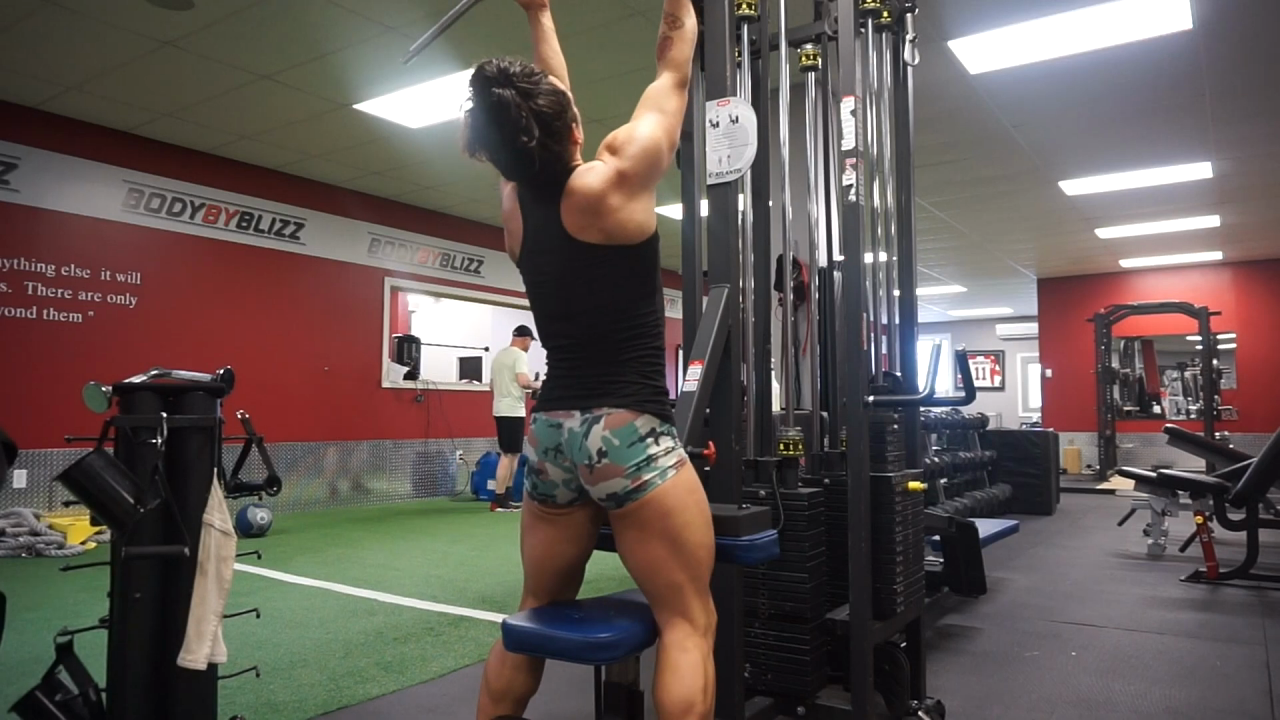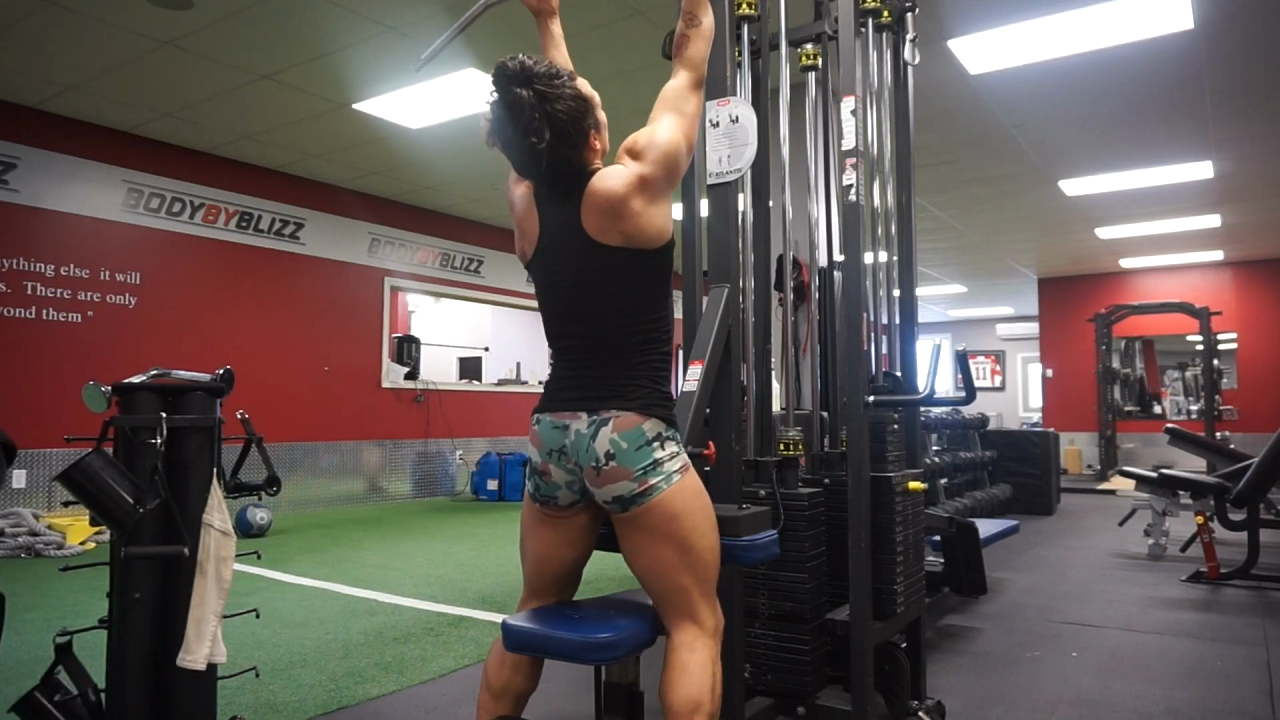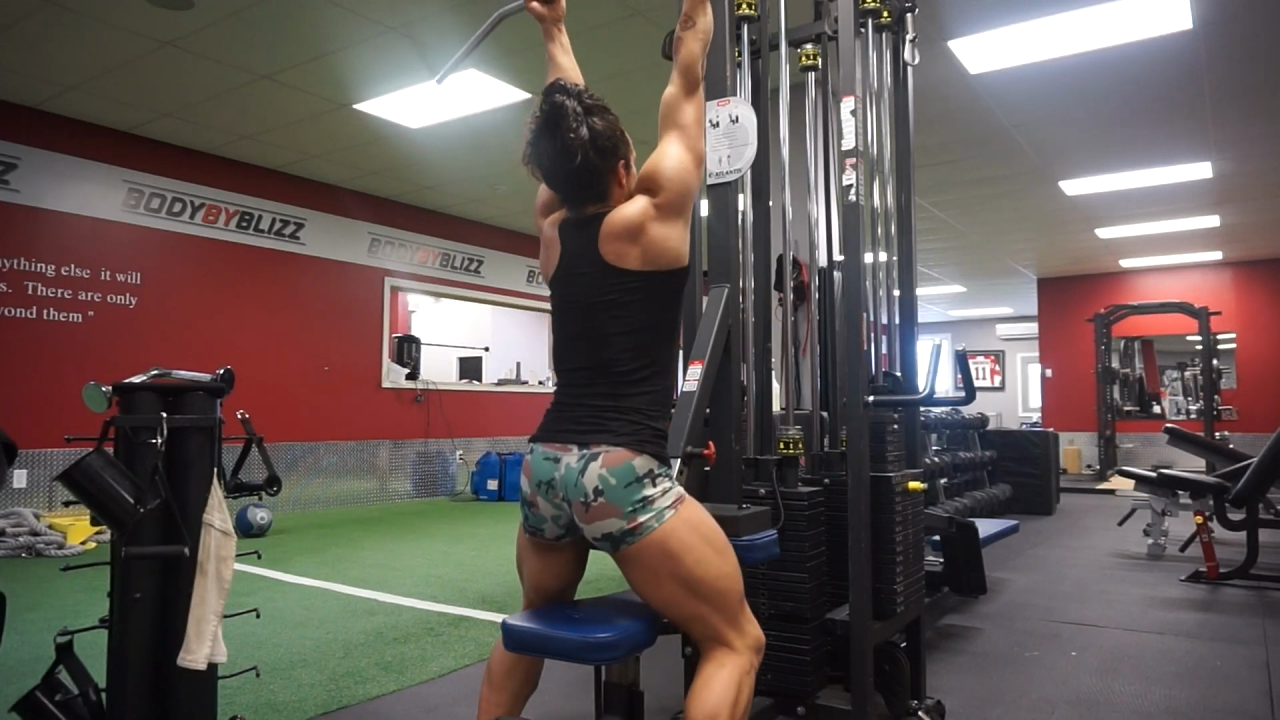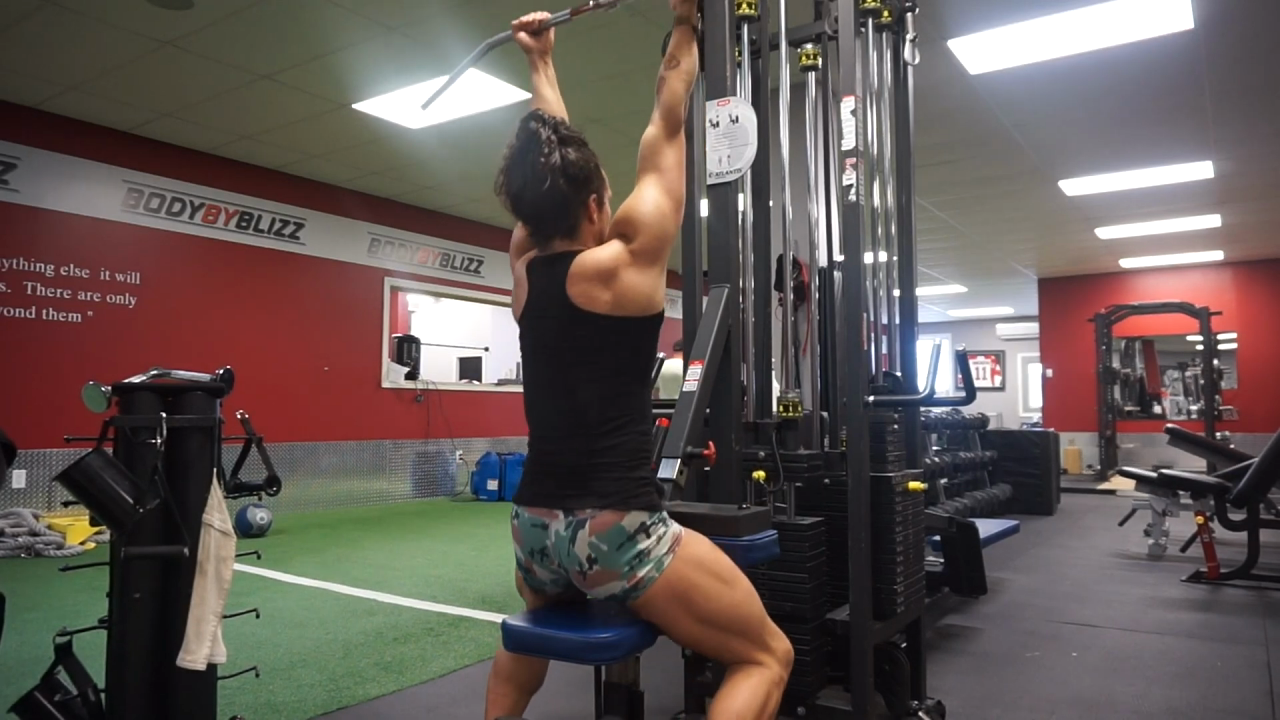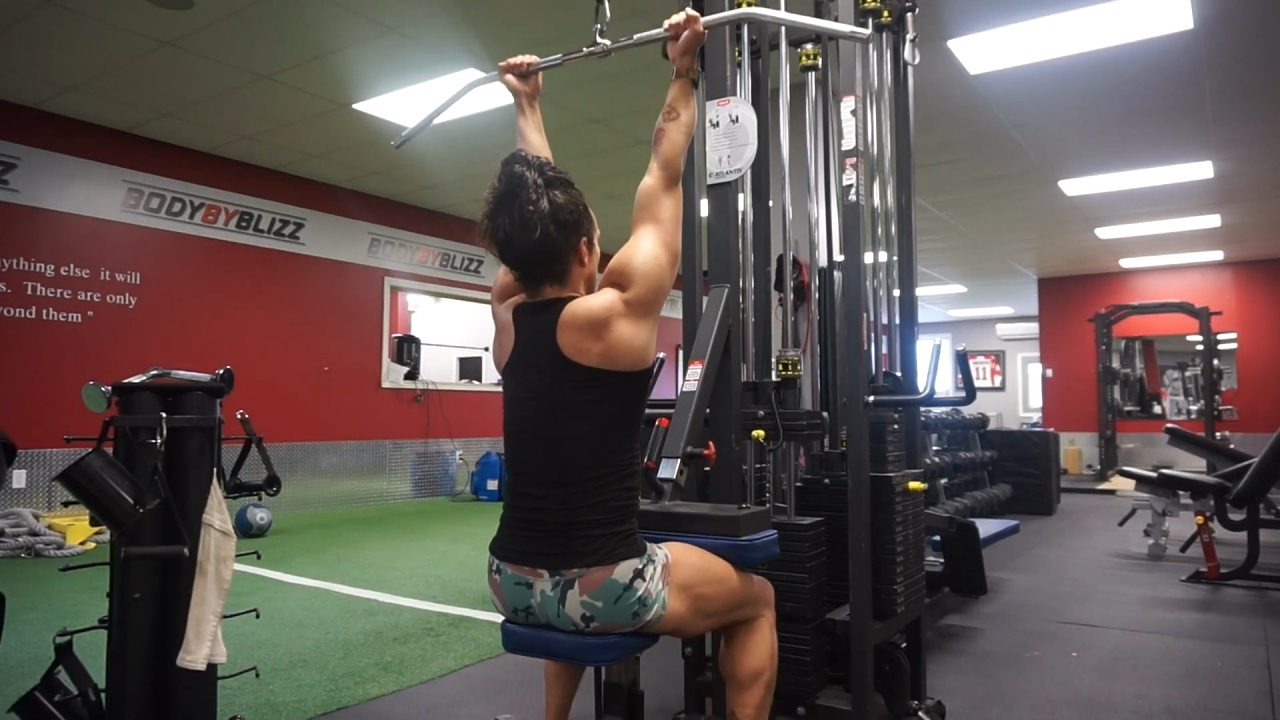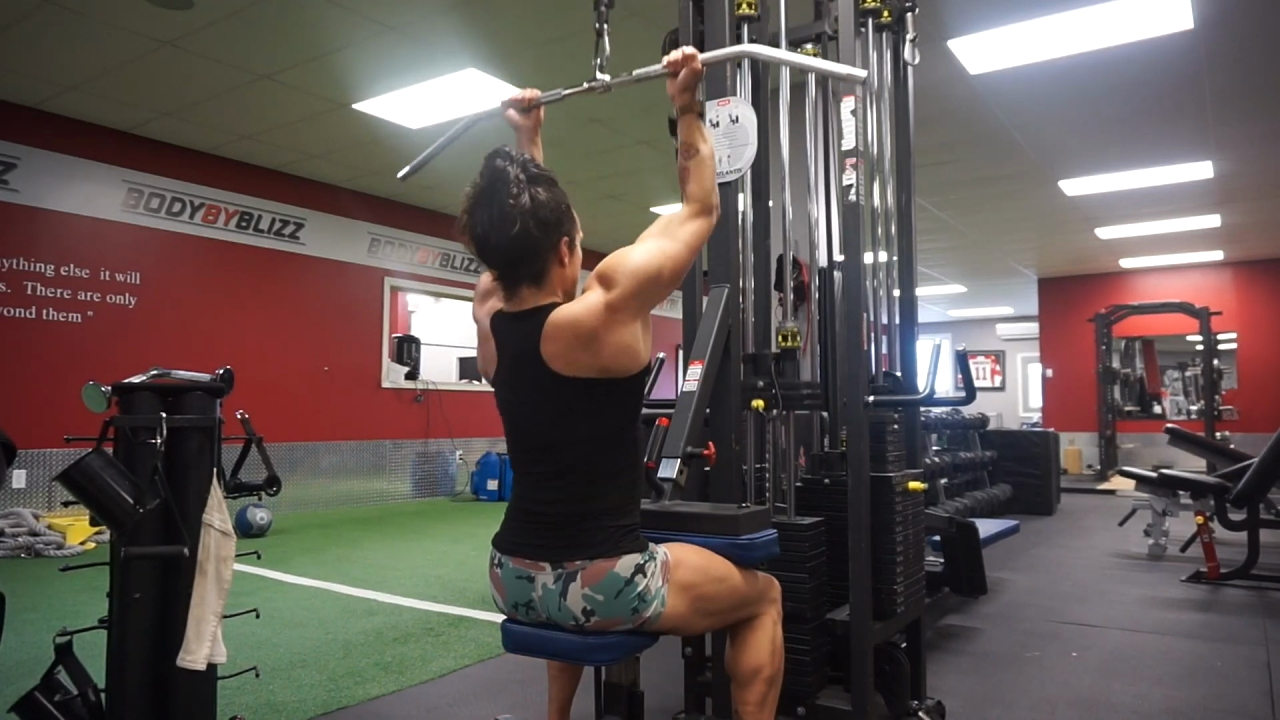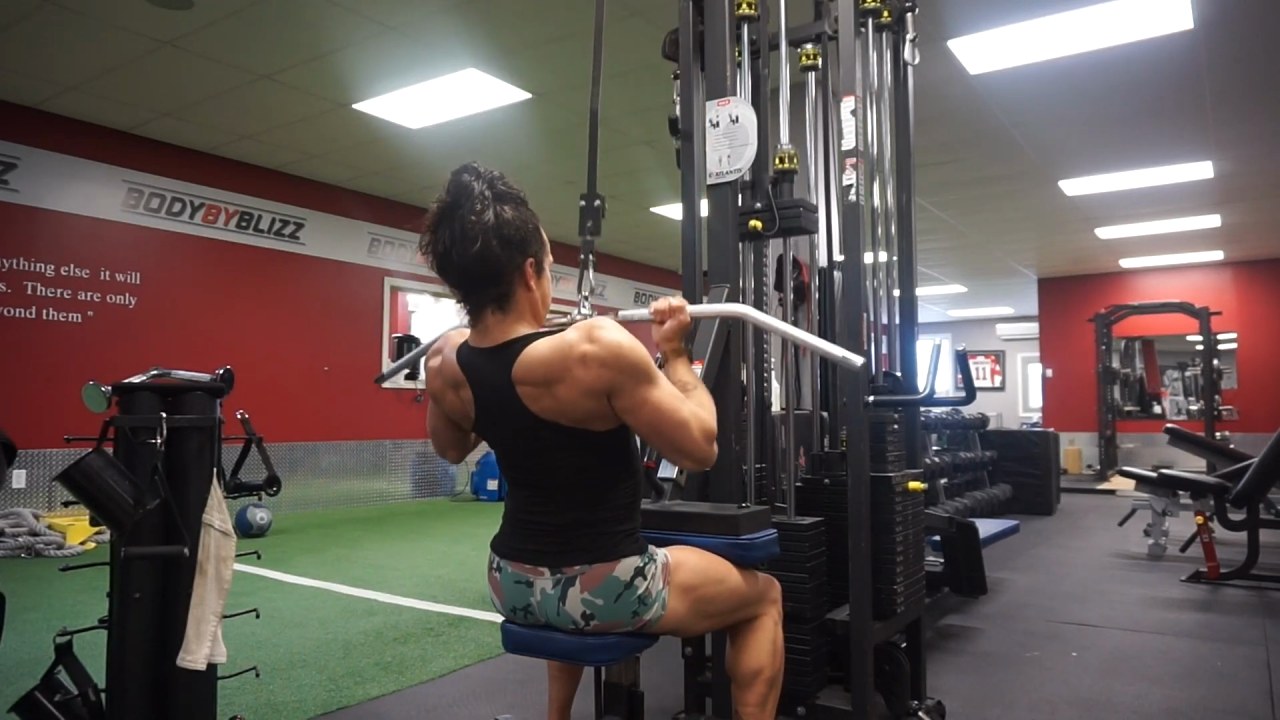
dt=0.7s
person 1, frame 1
left shoulder: (514, 201)
right shoulder: (610, 182)
left elbow: (547, 98)
right elbow: (673, 73)
left hip: (552, 432)
right hip: (630, 432)
left knee: (536, 617)
right knee: (689, 625)
person 1, frame 2
left shoulder: (526, 202)
right shoulder: (630, 187)
left elbow: (554, 107)
right elbow: (689, 72)
left hip: (554, 434)
right hip: (632, 435)
left knee: (534, 615)
right knee: (695, 627)
person 1, frame 3
left shoulder: (555, 227)
right shoulder: (649, 219)
left elbow: (568, 122)
right elbow: (687, 83)
left hip: (545, 464)
right hip: (621, 471)
left knee: (536, 620)
right knee: (737, 642)
person 1, frame 4
left shoulder: (524, 265)
right shoulder: (622, 264)
left elbow: (548, 162)
right elbow: (666, 132)
left wrist: (540, 61)
left hip: (536, 524)
right hip: (615, 528)
right knee: (766, 657)
person 1, frame 5
left shoulder: (507, 313)
right shoulder: (617, 312)
left elbow: (533, 199)
right elbow: (663, 181)
left wrist: (526, 106)
right wrist: (685, 75)
left hip: (513, 584)
right hip: (596, 589)
right knee: (756, 598)
person 1, frame 6
left shoulder: (488, 313)
right shoulder: (606, 312)
left elbow: (519, 228)
right elbow: (699, 210)
left wrist: (527, 140)
right wrist: (687, 108)
left hip: (514, 580)
right hip: (598, 585)
right knee: (761, 596)
person 1, frame 7
left shoulder: (443, 364)
right shoulder: (593, 350)
right elbow: (702, 447)
right wrist: (674, 353)
left hip: (512, 585)
right hip: (602, 589)
right knee: (763, 596)
